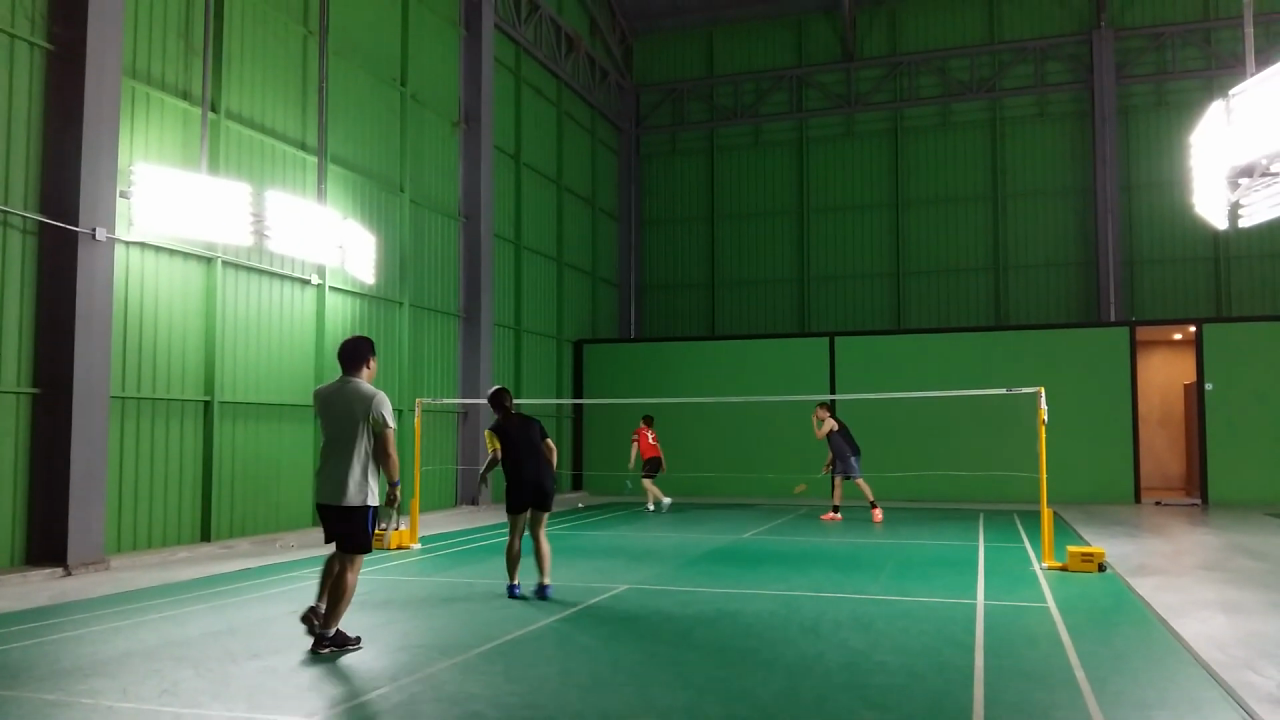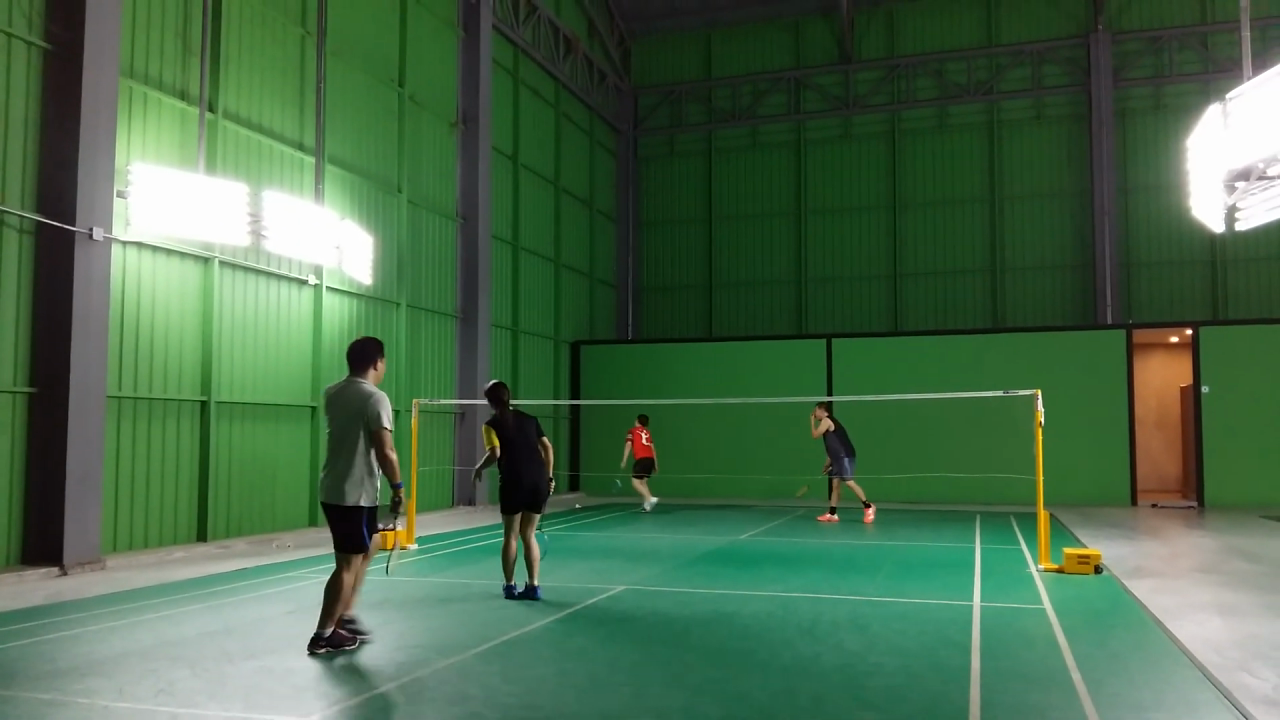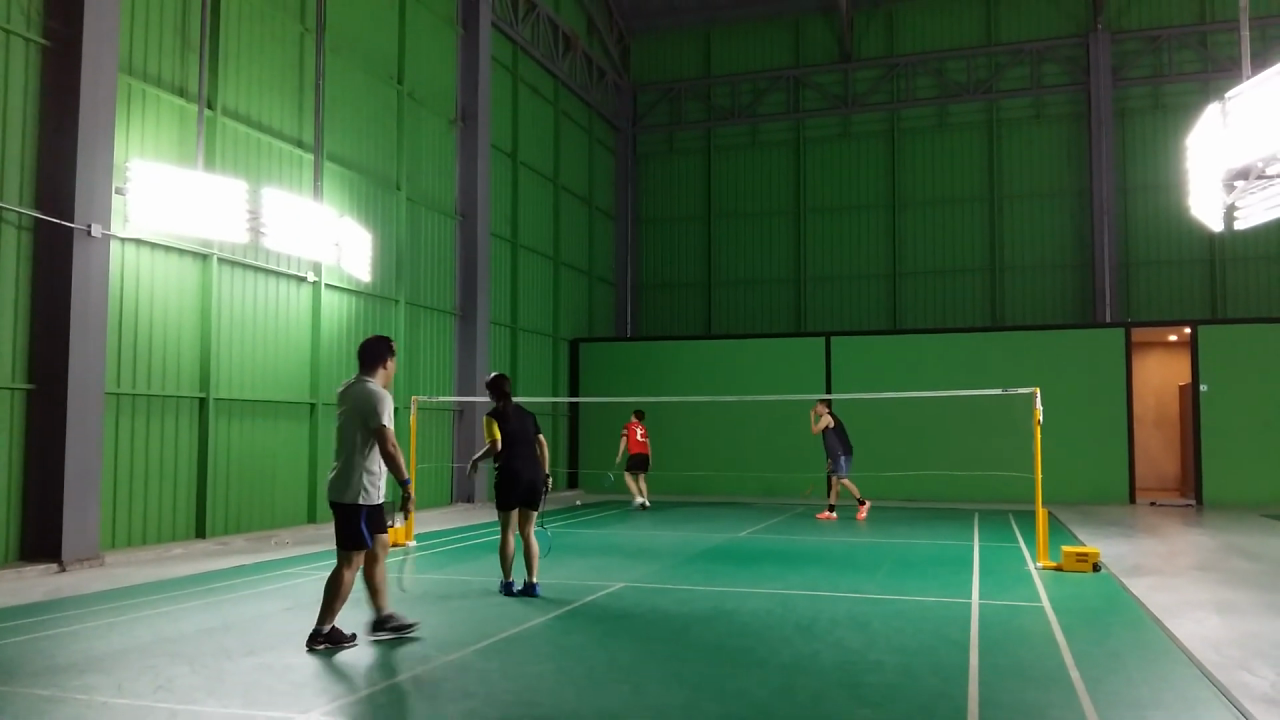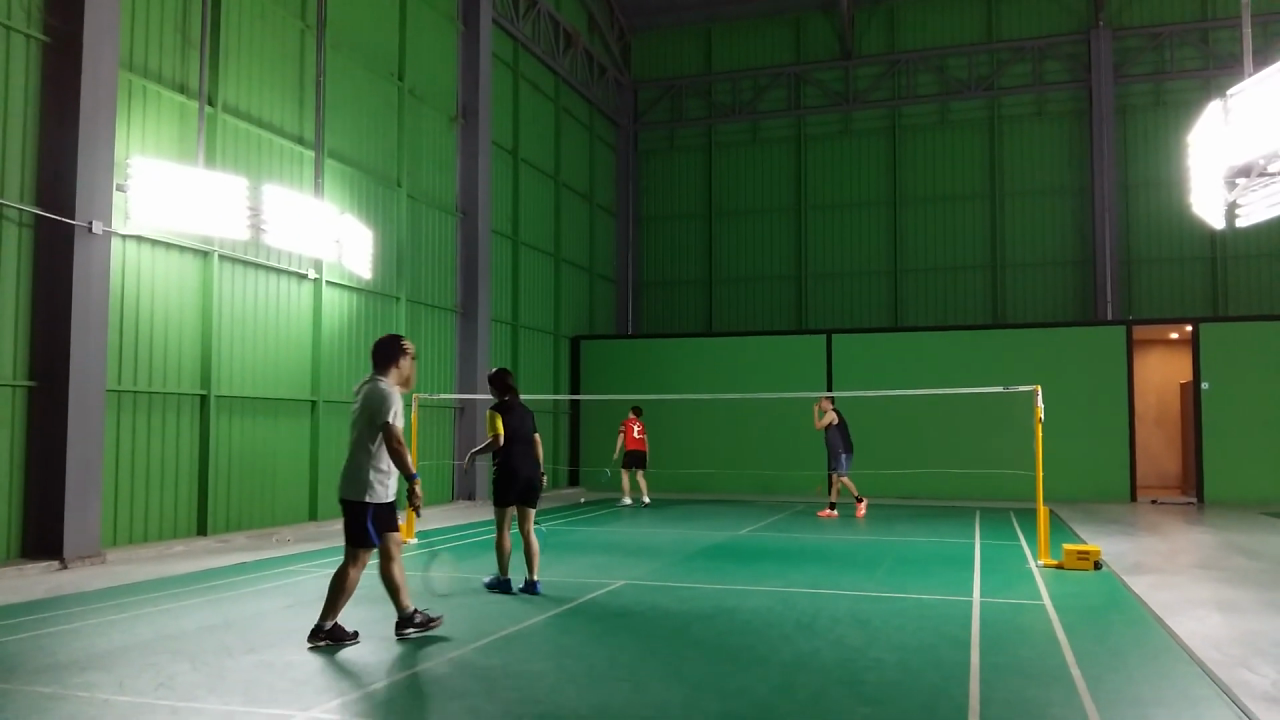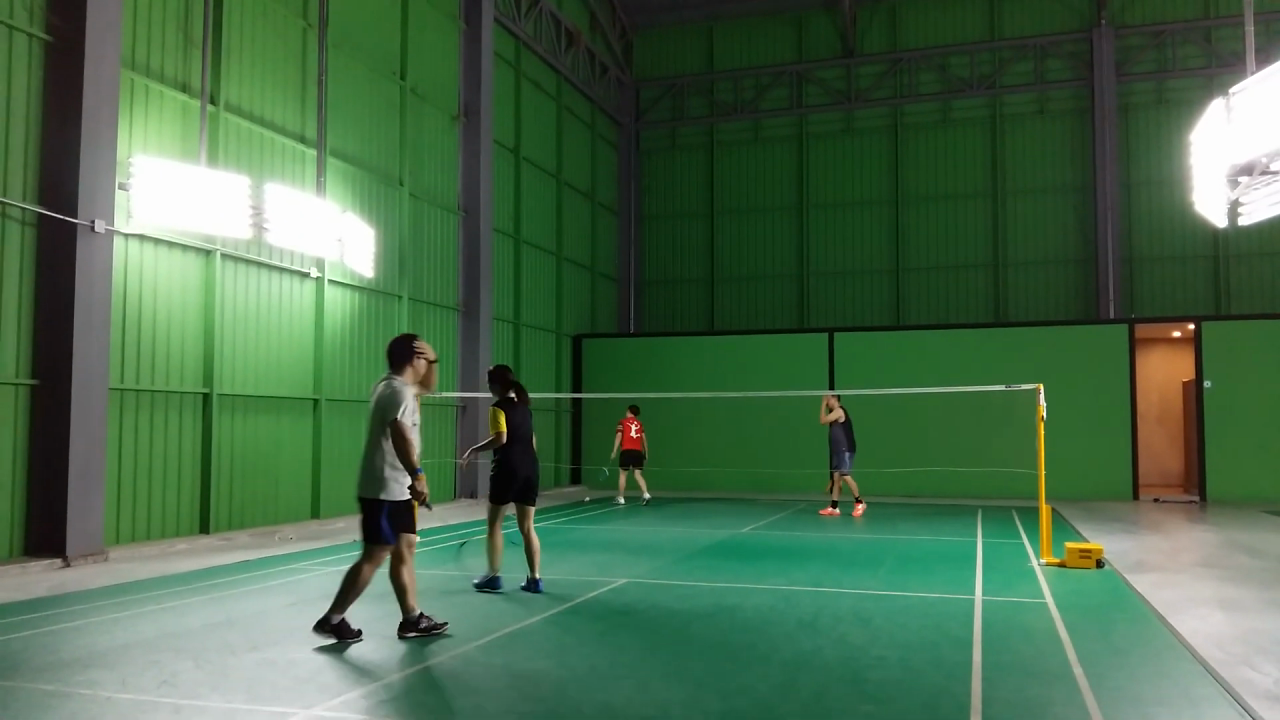
dt=0.1s
person 1, frame 1
left shoulder: (323, 394)
right shoulder: (375, 398)
right elbow: (387, 451)
right wrist: (394, 485)
left hip: (325, 492)
right hip: (358, 495)
left knee: (342, 554)
right knee: (350, 565)
left ankle: (318, 609)
right ankle: (328, 634)
person 1, frame 2
left shoulder: (333, 393)
right shoulder: (375, 398)
right elbow: (384, 450)
right wrist: (398, 488)
left hip: (335, 491)
right hip: (356, 494)
left knee: (364, 551)
right knee: (349, 565)
left ankle: (344, 618)
right ankle: (323, 635)
person 1, frame 3
left shoulder: (347, 391)
right shoulder: (378, 397)
right elbow: (388, 447)
right wrist: (406, 484)
left hip: (345, 489)
right hip: (359, 493)
left knee: (379, 550)
right knee: (350, 562)
left ankle: (384, 617)
right ankle: (322, 632)
person 1, frame 4
left shoulder: (368, 388)
right shoulder: (385, 395)
left elbow: (402, 383)
right elbow: (393, 442)
left wrist: (410, 362)
right wrist: (413, 480)
left hip: (376, 490)
right hip: (367, 492)
left knee: (391, 549)
right knee: (356, 560)
left ankle: (407, 615)
right ankle: (324, 626)
person 1, frame 5
left shoulder: (391, 386)
right shoulder: (399, 393)
left elbow: (426, 385)
right elbow: (401, 439)
left wrist: (432, 360)
right wrist: (418, 476)
left hip: (391, 490)
right hip: (385, 490)
left knee: (405, 550)
right knee: (373, 558)
left ankle: (412, 619)
right ankle: (332, 619)
person 2, frame 1
left shoulder: (494, 429)
right shoulder: (532, 421)
left elbow: (496, 456)
right elbow: (552, 449)
left wrist: (483, 473)
right wrist: (549, 475)
left hip: (518, 480)
right hip: (545, 477)
left knee: (515, 535)
right knee: (538, 534)
left ankle: (513, 585)
right ankle: (545, 584)
person 2, frame 2
left shoulder: (492, 424)
right shoulder: (528, 419)
left elbow: (495, 453)
right elbow: (547, 448)
left wrist: (479, 468)
right wrist: (549, 477)
left hip: (514, 479)
right hip: (538, 478)
left knee: (511, 536)
right knee: (528, 535)
left ankle: (510, 586)
right ankle: (533, 586)
person 2, frame 3
left shoulder: (493, 415)
right shoulder: (527, 414)
left elbow: (496, 446)
right elbow: (542, 445)
left wrist: (475, 459)
right wrist: (545, 474)
left hip: (510, 476)
right hip: (534, 475)
left knee: (508, 532)
right knee: (528, 532)
left ankle: (508, 583)
right ankle: (532, 583)
person 2, frame 4
left shoulder: (496, 410)
right shoulder: (526, 410)
left elbow: (498, 441)
right elbow: (537, 443)
left wrist: (474, 453)
right wrist: (540, 472)
left hip: (509, 471)
right hip: (532, 471)
left knee: (503, 528)
right knee: (527, 529)
left ankle: (503, 578)
right ankle: (533, 581)
person 2, frame 5
left shoulder: (499, 407)
right shoulder: (524, 407)
left elbow: (501, 438)
left wrist: (474, 450)
left hip: (507, 469)
right hip: (530, 469)
left knee: (494, 525)
right knee: (528, 528)
left ankle: (493, 576)
right ankle: (535, 579)
